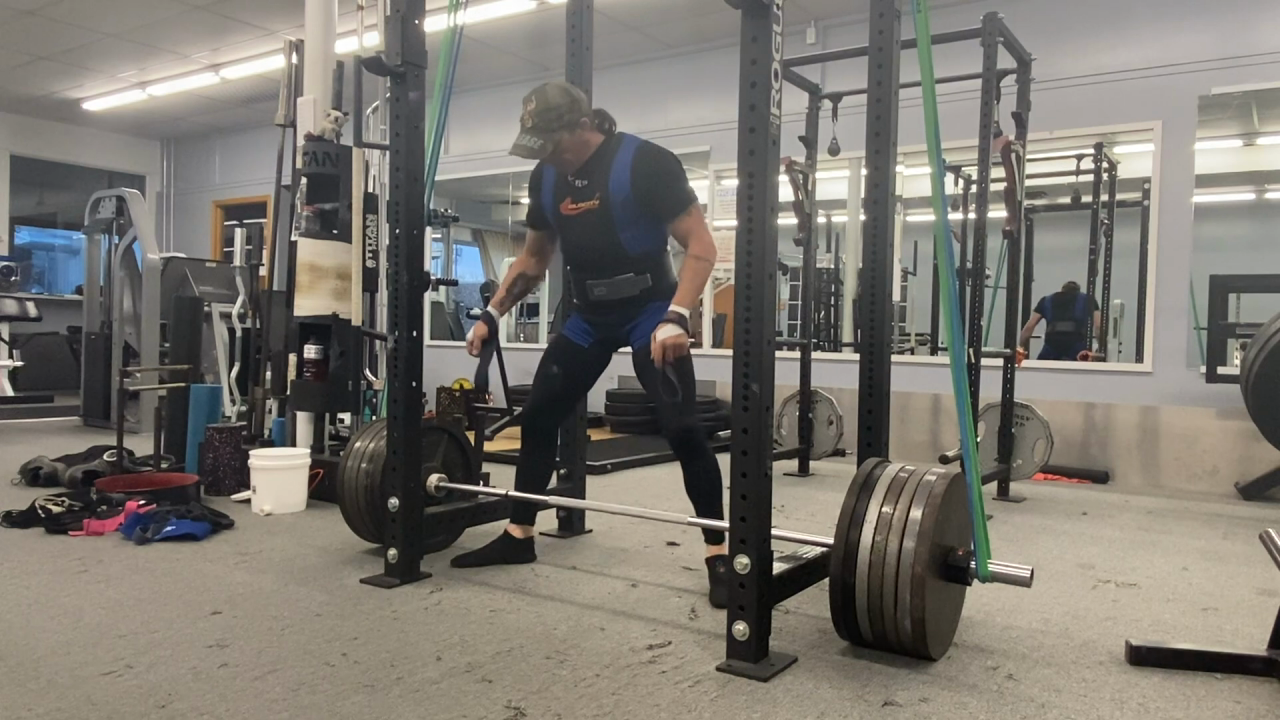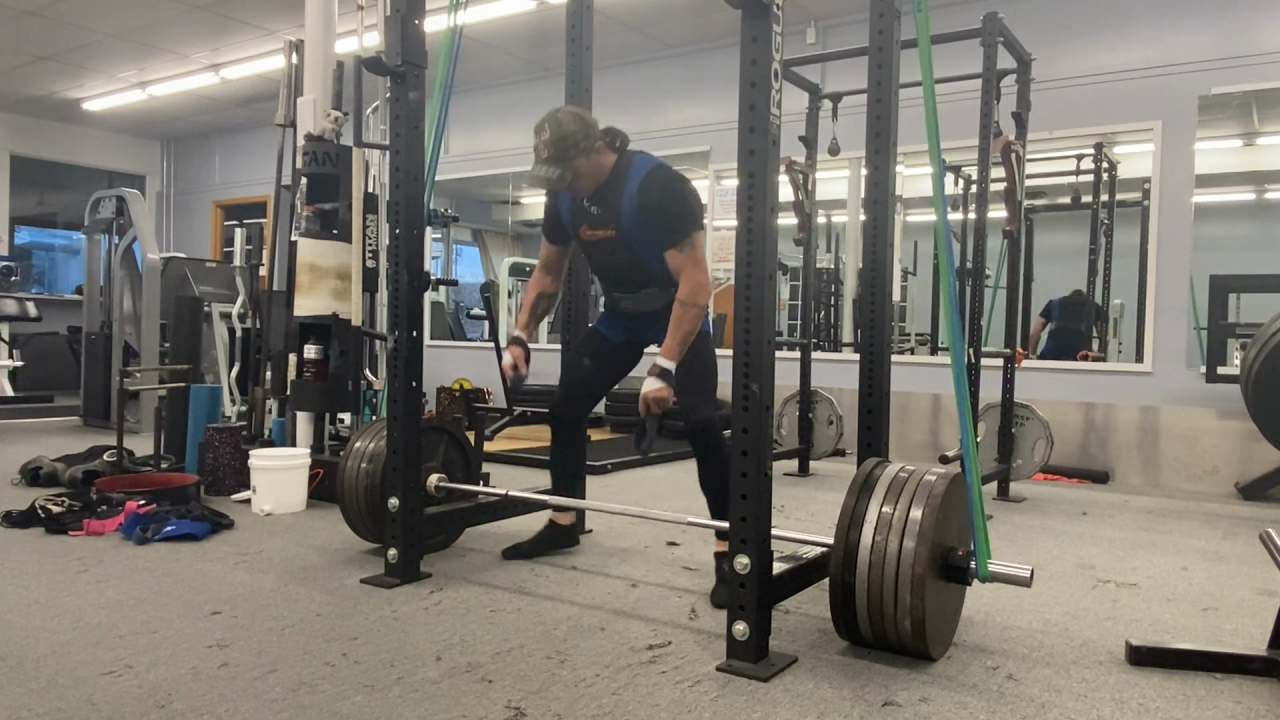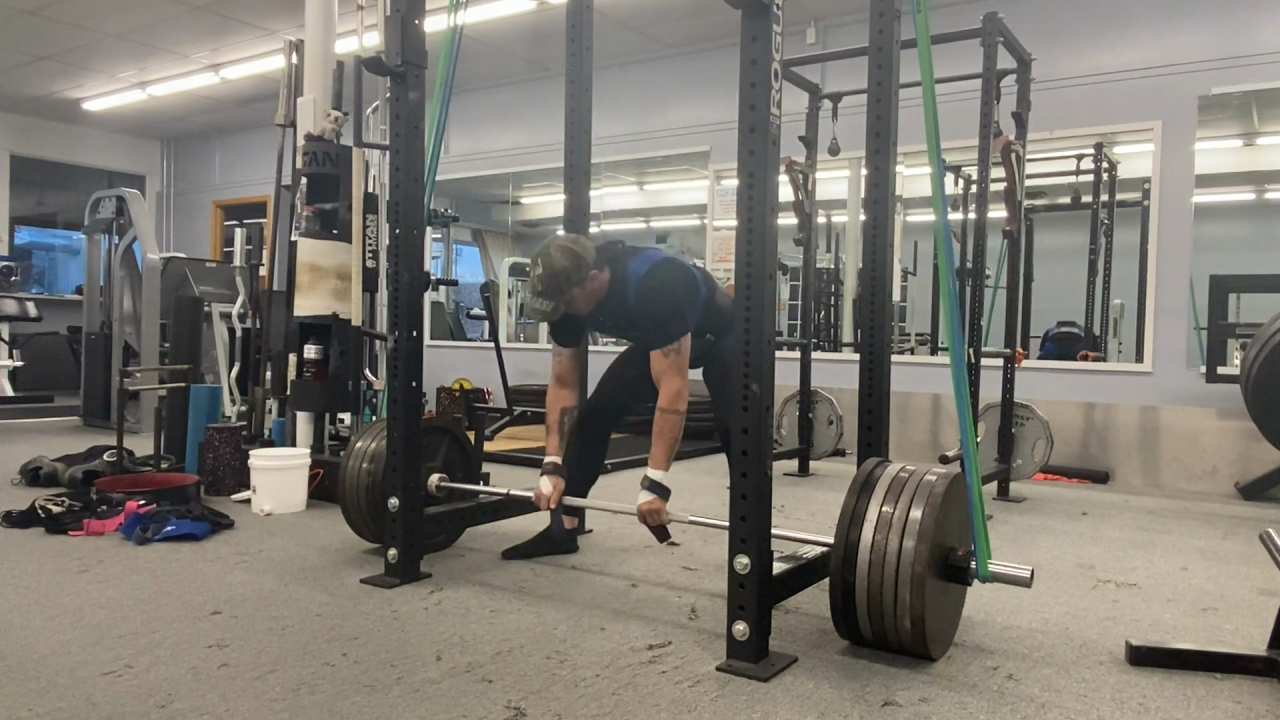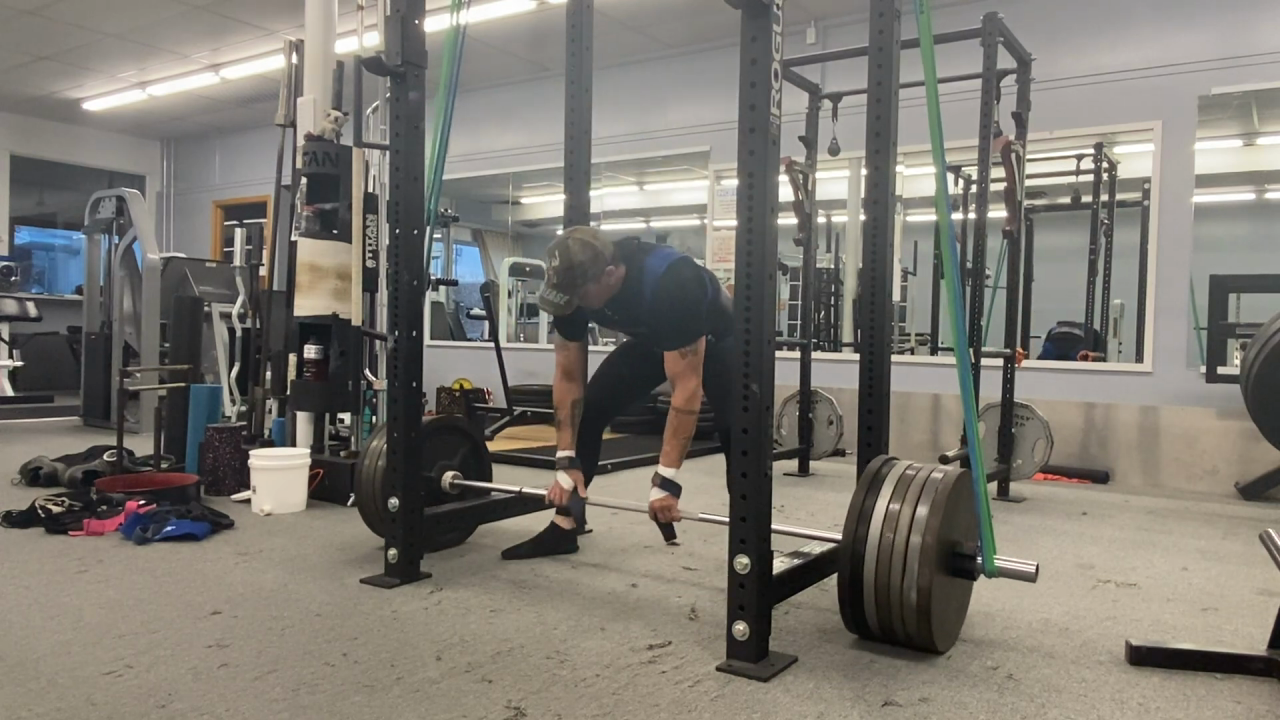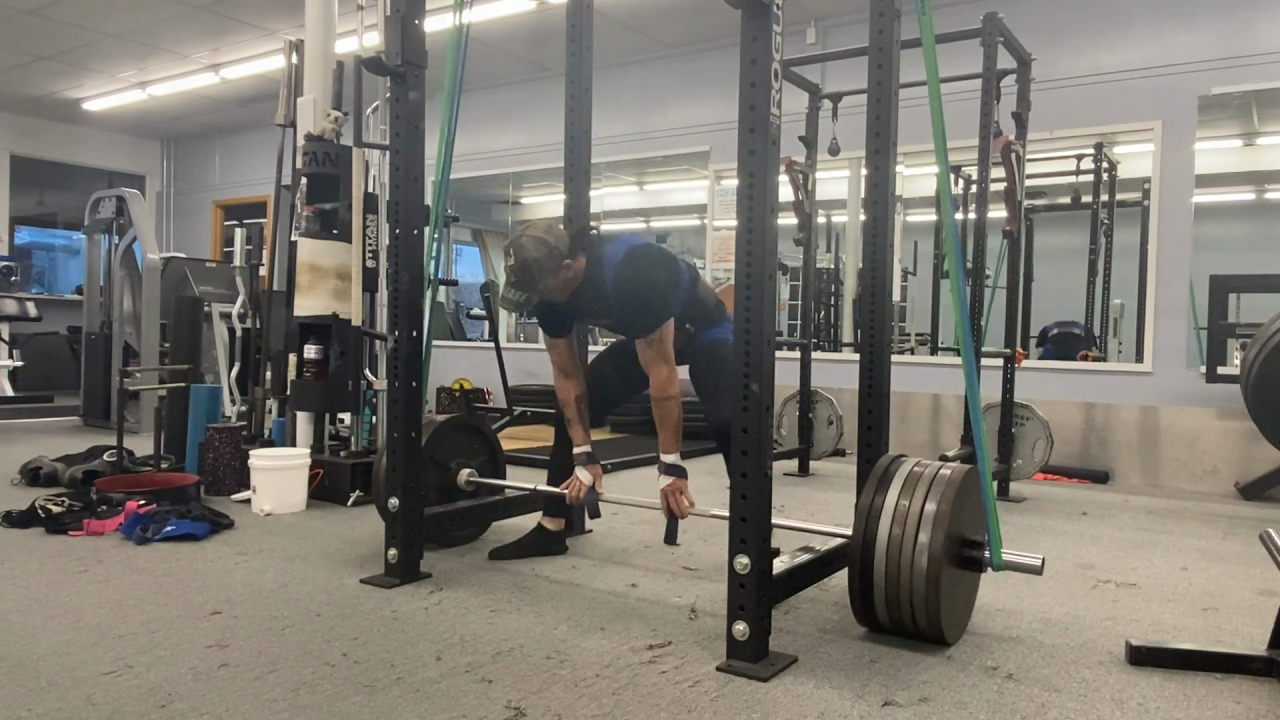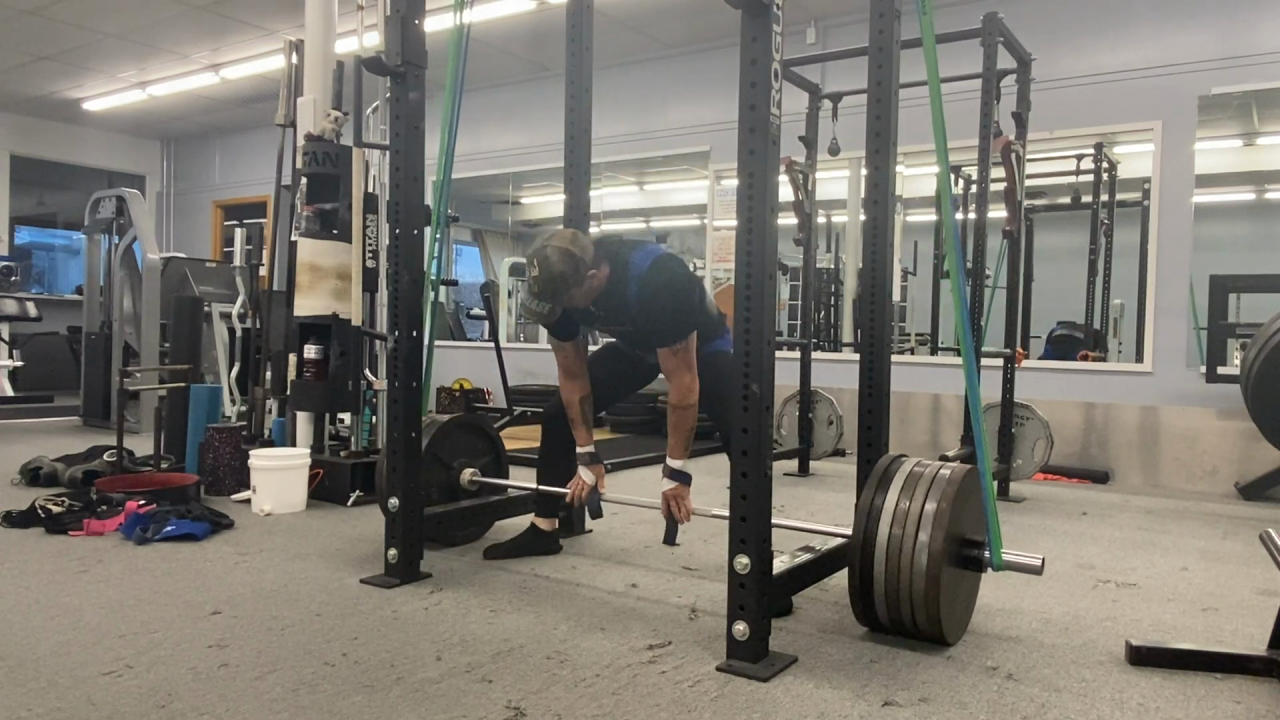
dt=0.5s
person 1, frame 1
left shoulder: (646, 164)
right shoulder: (546, 178)
left elbow: (700, 245)
right elbow: (534, 256)
left wrist: (676, 317)
right wrist: (492, 314)
left hip: (649, 310)
right hip: (589, 315)
left knee: (681, 428)
right knee: (537, 418)
left ankle: (719, 555)
right ankle: (518, 536)
person 1, frame 2
left shoulder: (659, 187)
right shoulder: (563, 194)
left elbow: (695, 283)
right elbow: (547, 270)
left wrist: (664, 367)
right wrist: (520, 336)
left hip: (676, 314)
right hip: (618, 314)
left knee: (699, 422)
right knee: (565, 406)
left ankle: (728, 551)
right ankle: (561, 524)
person 1, frame 3
left shoulder: (655, 284)
right shoulder: (567, 297)
left elbow: (672, 388)
right elbow: (563, 385)
left wrist: (655, 484)
right wrist: (552, 466)
left hip: (719, 335)
right hip: (656, 341)
right knee: (593, 414)
right ankle: (563, 528)
person 1, frame 4
left shoulder: (671, 280)
right shoulder: (574, 287)
left elbow: (686, 387)
right elbow: (568, 376)
left wrist: (666, 480)
right wrist: (566, 462)
left hip: (715, 337)
right hip: (651, 340)
left knee: (734, 427)
right knee: (587, 410)
right ankle: (564, 527)
person 1, frame 5
left shoulder: (634, 271)
right shoulder: (548, 290)
left elbow: (662, 374)
right elbow: (567, 375)
left wrist: (670, 467)
right wrist: (583, 457)
left hip: (703, 330)
right hip: (639, 339)
left knee: (726, 422)
right knee: (571, 415)
right ankle: (550, 530)
person 1, frame 6
left shoulder: (658, 279)
right shoulder: (557, 287)
left elbow: (683, 382)
right elbow: (572, 375)
left wrist: (676, 473)
right wrist: (587, 458)
left hip: (702, 344)
right hip: (633, 345)
right knee: (558, 415)
right ankle: (543, 530)
